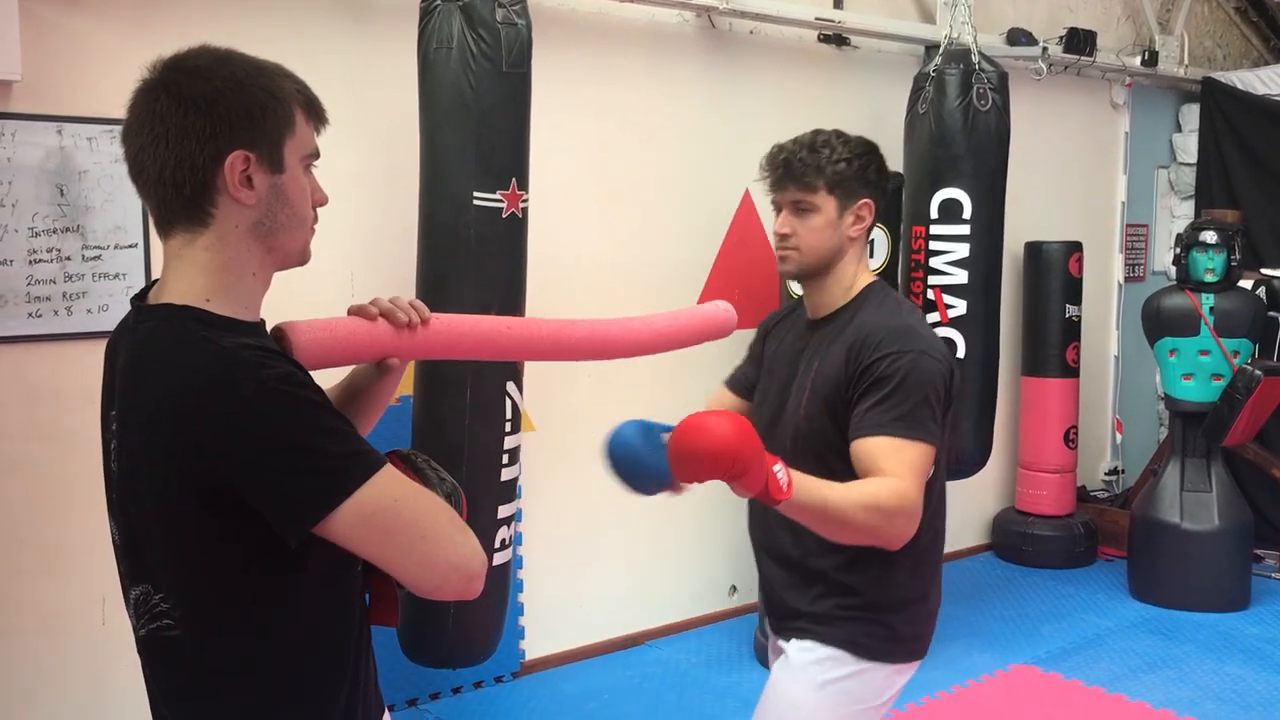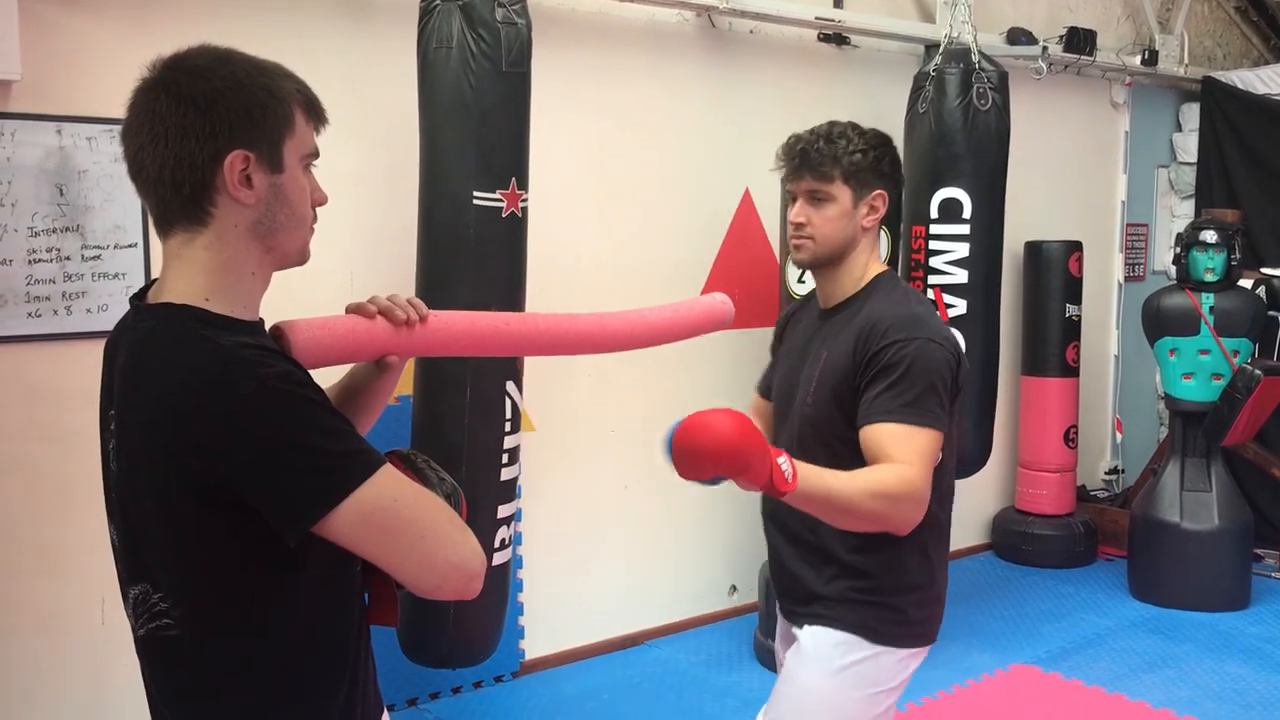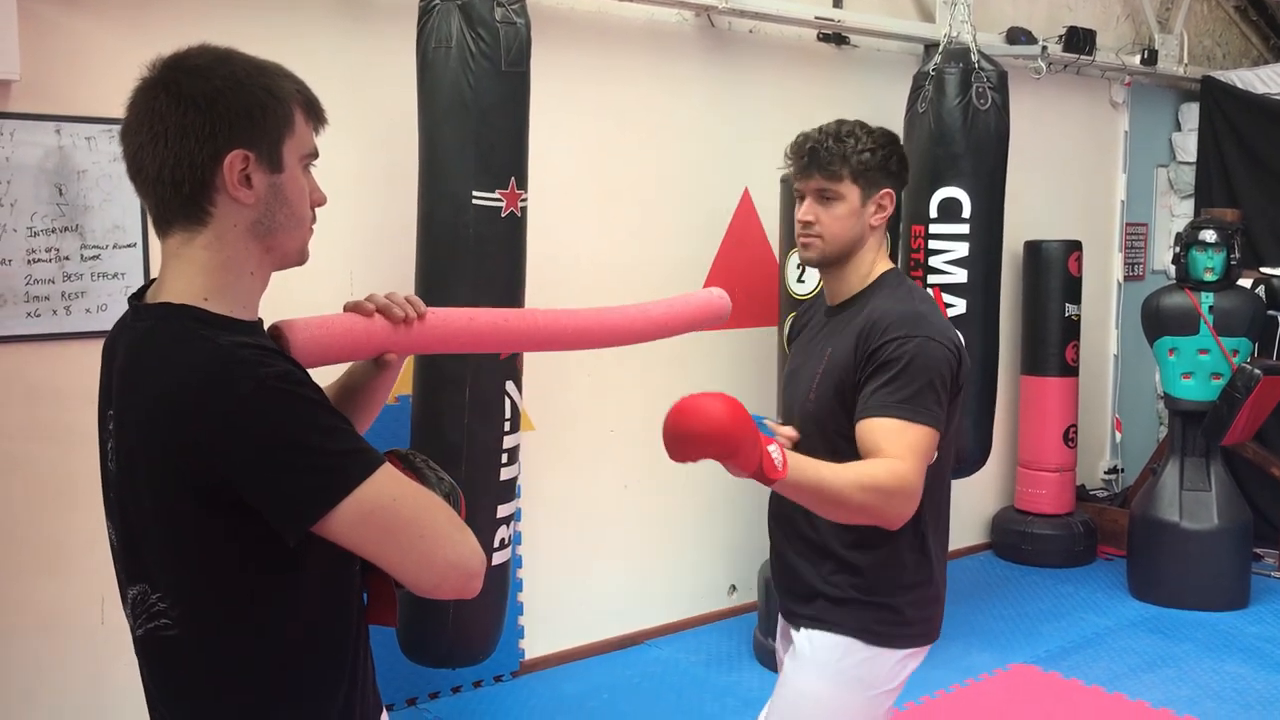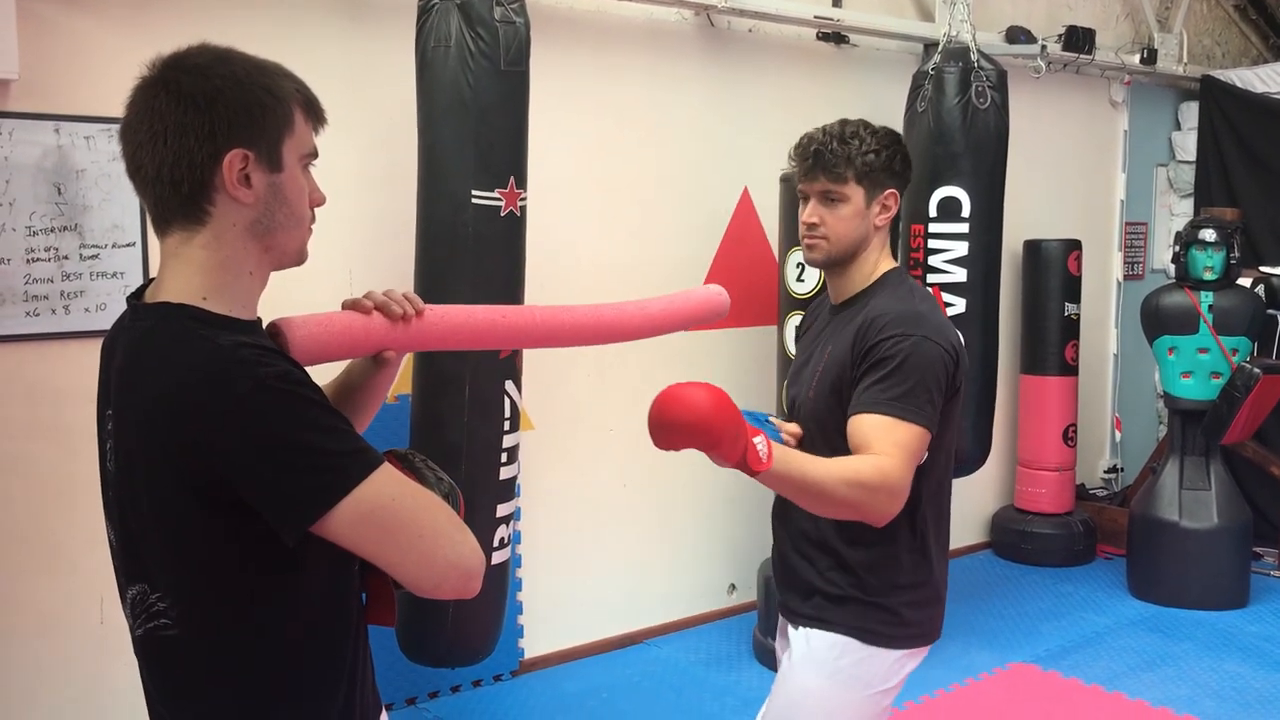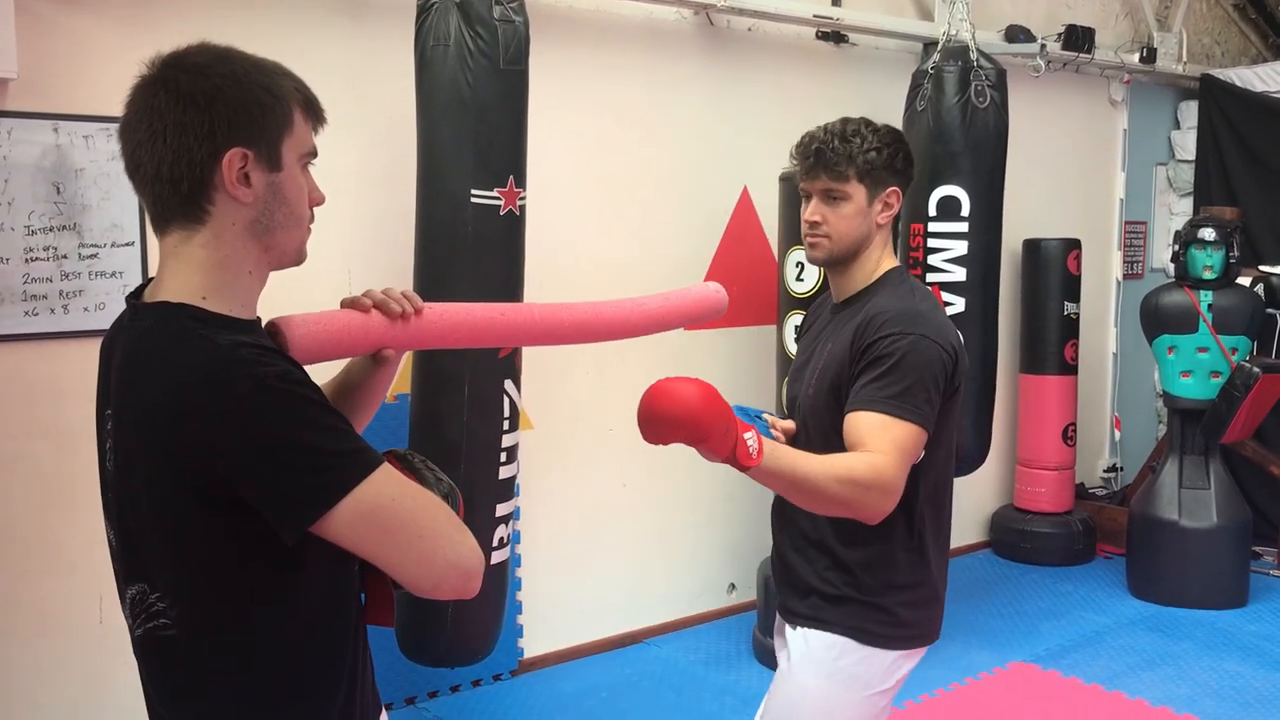
dt=0.1s
person 1, frame 1
left shoulder: (150, 337)
right shoulder: (232, 378)
left elbow: (300, 450)
right elbow: (453, 564)
left wrist: (379, 369)
right wrist: (398, 488)
person 1, frame 2
left shoulder: (149, 336)
right shoulder: (232, 377)
left elbow: (300, 450)
right elbow: (452, 563)
left wrist: (379, 367)
right wrist: (397, 486)
person 1, frame 3
left shoulder: (149, 337)
right shoulder: (230, 376)
left elbow: (297, 449)
right elbow: (452, 563)
left wrist: (377, 367)
right wrist: (395, 490)
person 1, frame 4
left shoulder: (147, 336)
right shoulder: (229, 376)
left elbow: (298, 449)
right elbow: (451, 562)
left wrist: (376, 365)
right wrist: (395, 490)
person 1, frame 5
left shoulder: (146, 337)
right shoulder: (228, 376)
left elbow: (297, 448)
right elbow: (451, 563)
left wrist: (374, 363)
right wrist: (394, 489)
person 2, frame 1
left shoulder: (898, 348)
right shoulder: (782, 326)
left elbow: (892, 515)
right elbow: (717, 420)
left wrist: (772, 480)
right wrist: (677, 445)
left hip: (856, 635)
right hip: (800, 618)
person 2, frame 2
left shoulder: (903, 333)
right shoulder: (800, 316)
left elbow: (900, 498)
right elbow: (763, 421)
left hip: (871, 622)
right hip: (809, 605)
person 2, frame 3
left shoulder: (907, 331)
right shoulder: (813, 315)
left elbow: (893, 492)
right wrist: (774, 437)
left hip: (864, 620)
right hip: (813, 605)
person 2, frame 4
left shoulder: (906, 330)
right shoulder: (821, 313)
left elbow: (879, 490)
right wrist: (775, 435)
left hip: (864, 620)
right hip: (816, 604)
person 2, frame 5
left shoulder: (907, 329)
right shoulder: (825, 312)
left elbow: (872, 487)
left wrist: (741, 447)
right wrist: (780, 436)
left hip: (862, 620)
right hip: (817, 606)
